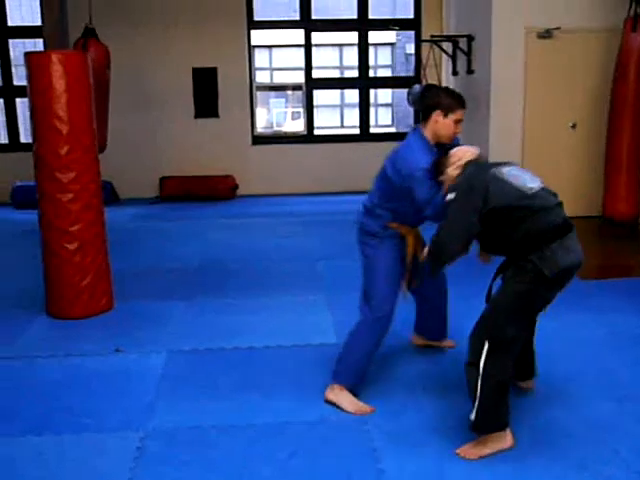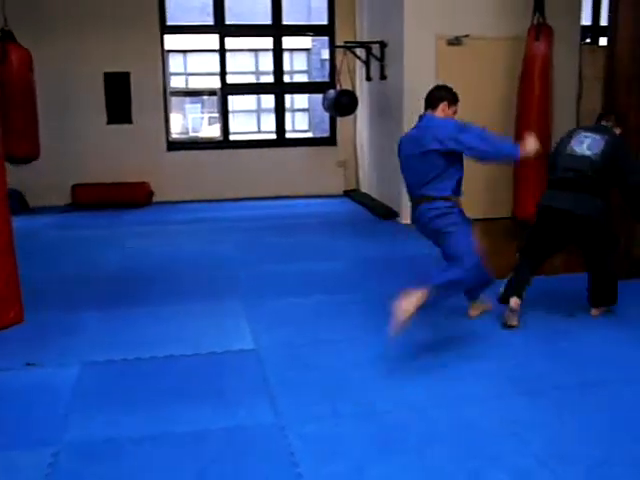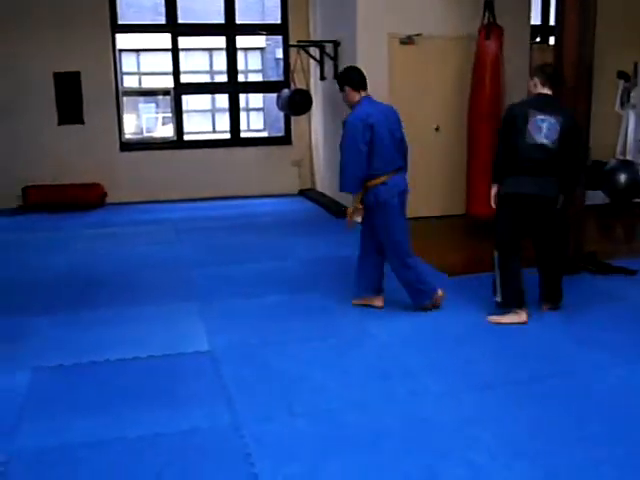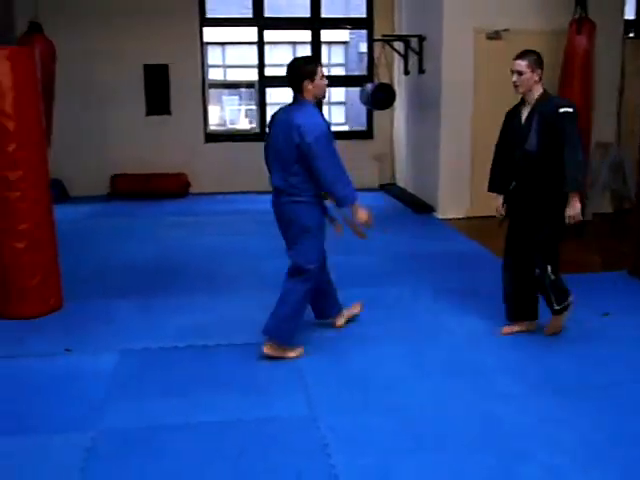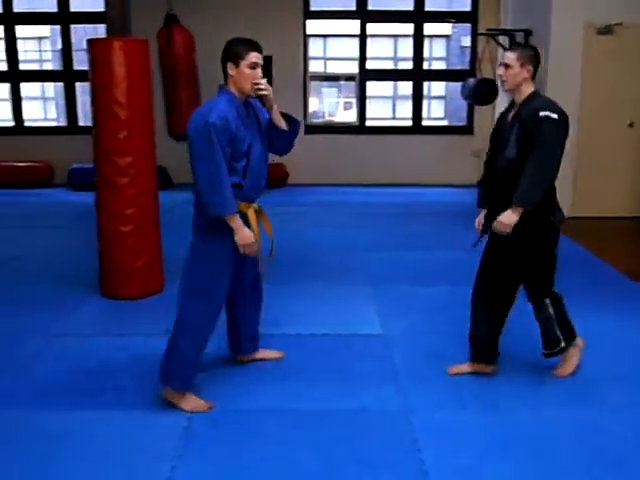
dt=1s
person 1, frame 1
left shoulder: (432, 143)
right shoulder: (414, 163)
left elbow: (460, 155)
right elbow: (437, 211)
left wrist: (466, 159)
left hip: (399, 231)
right hip: (381, 235)
left knee: (432, 280)
right knee: (378, 309)
left ankle: (427, 334)
right ankle: (340, 386)
person 1, frame 2
left shoulder: (406, 140)
right shoulder: (445, 128)
right elbow: (485, 145)
right wrist: (522, 149)
left hip: (421, 212)
right hip: (442, 210)
left knee: (461, 255)
right knee: (467, 268)
left ankle: (475, 302)
right ankle: (416, 297)
person 1, frame 3
left shoulder: (356, 120)
right shoulder: (389, 111)
left elbow: (353, 162)
right elbow: (402, 148)
left wrist: (355, 195)
left hip: (380, 190)
right hip: (397, 182)
left knee: (398, 247)
right knee: (372, 241)
left ankle: (429, 294)
right ankle: (371, 293)
person 1, frame 4
left shoulder: (279, 118)
right shoulder: (313, 124)
left elbow: (272, 160)
right elbow: (331, 172)
right wrist: (355, 207)
left hip: (283, 201)
right hip: (303, 206)
left knee: (313, 261)
right knee: (304, 271)
left ankle: (333, 312)
right ankle: (277, 340)
person 1, frame 5
left shoulder: (253, 108)
right shoulder: (212, 116)
left elbow: (282, 142)
right elbow: (213, 178)
left wrist: (272, 107)
right wrist: (237, 225)
left hip: (244, 215)
right hip: (219, 222)
left knee: (247, 286)
right knee: (203, 298)
left ankle: (245, 348)
right ankle: (175, 383)
person 2, frame 1
left shoulder: (466, 185)
right shoulder: (503, 170)
left elbow: (452, 241)
left wrist: (431, 257)
right wrist: (497, 245)
left hip: (541, 260)
right hip: (567, 249)
left knee: (493, 336)
right knee: (520, 310)
left ankle: (496, 433)
right ankle: (524, 374)
person 2, frame 2
left shoulder: (573, 134)
right shoulder: (617, 144)
left elbow: (551, 164)
left hip: (554, 201)
right hip: (589, 207)
left knee: (532, 252)
right knee: (601, 255)
left ankle: (514, 297)
right ankle: (599, 303)
person 2, frame 3
left shoulder: (518, 110)
right shoulder: (567, 117)
left elbow: (502, 148)
right elbow: (576, 159)
left wrist: (497, 182)
right wrist: (563, 190)
left hip: (516, 188)
right hip: (548, 190)
left knee: (506, 246)
right knee: (550, 247)
left ankle: (514, 308)
right ankle: (551, 300)
person 2, frame 4
left shoulder: (558, 110)
right shoulder: (514, 114)
left elbow: (572, 154)
right elbow: (504, 155)
left wrist: (573, 196)
right wrist: (498, 190)
left hip: (549, 199)
right hip: (520, 197)
left knee: (540, 260)
right knee: (514, 259)
left ankle: (560, 304)
right ankle: (522, 318)
person 2, frame 5
left shoulder: (545, 113)
right shoulder: (507, 115)
left elbow: (543, 167)
left wrist: (517, 210)
right wrist: (487, 204)
left hip: (534, 218)
right hip: (505, 215)
left knee: (538, 288)
right knee: (487, 288)
left ankle: (568, 343)
right ankle: (482, 358)
